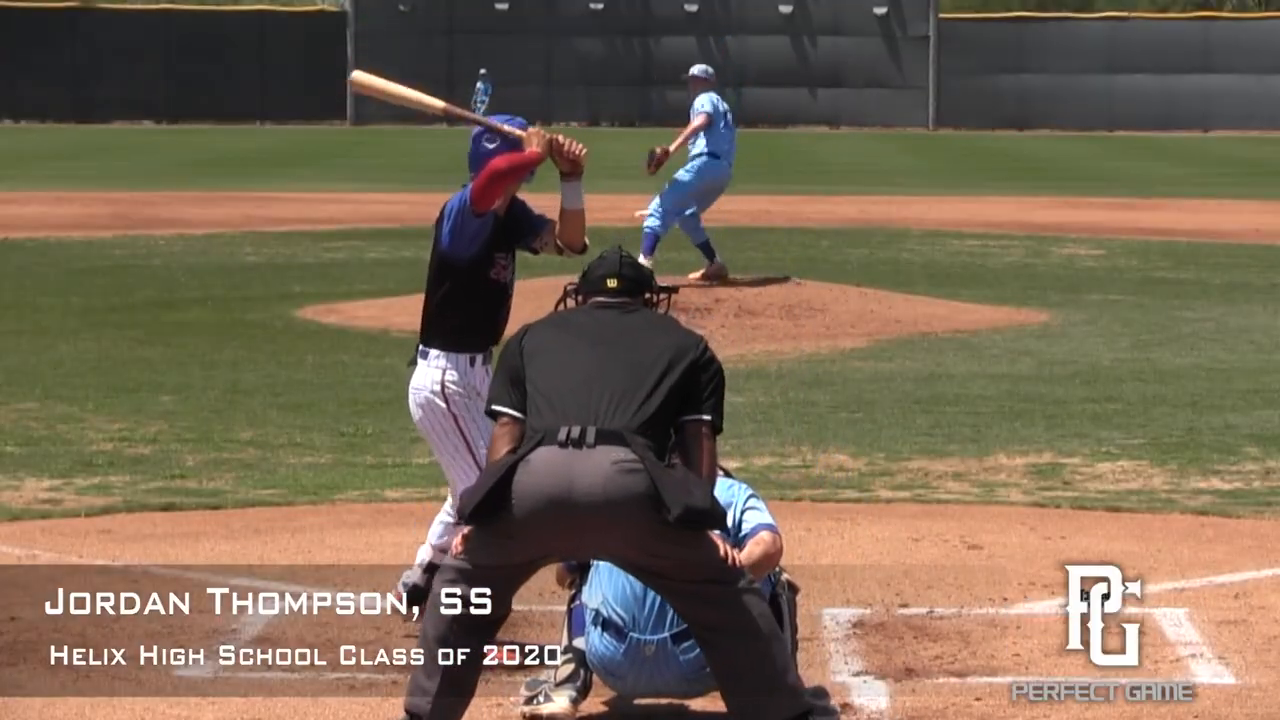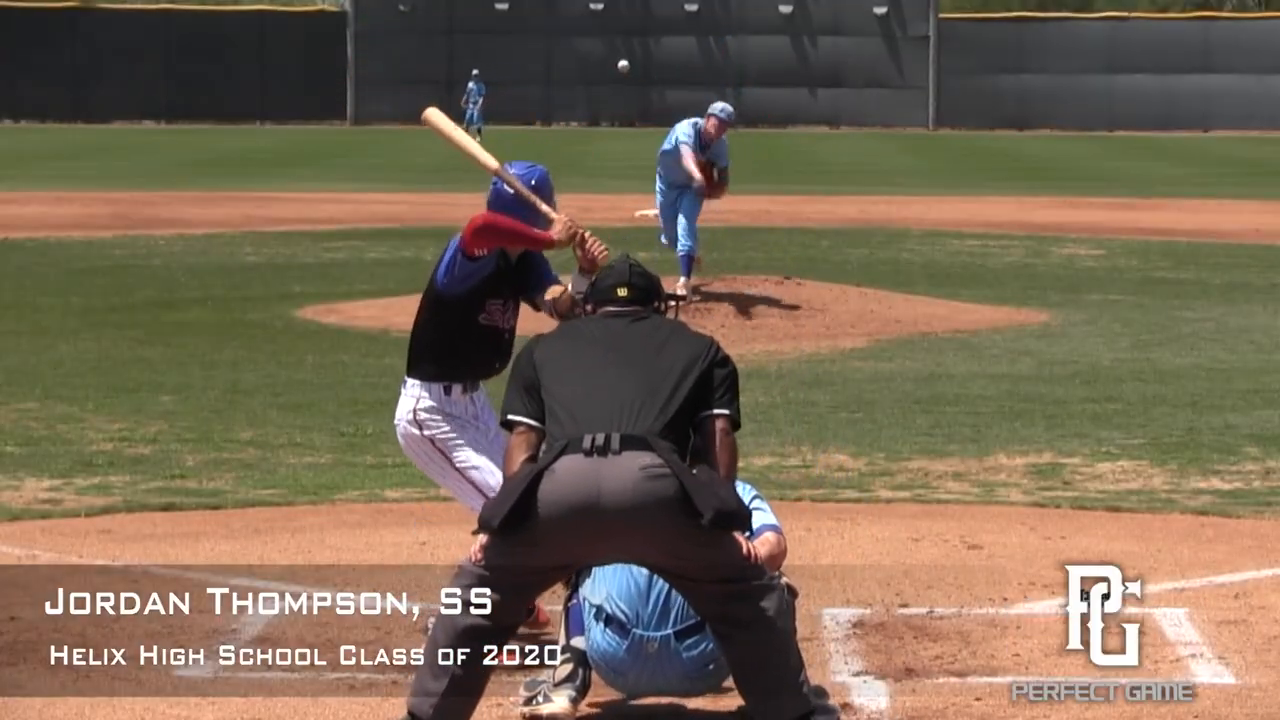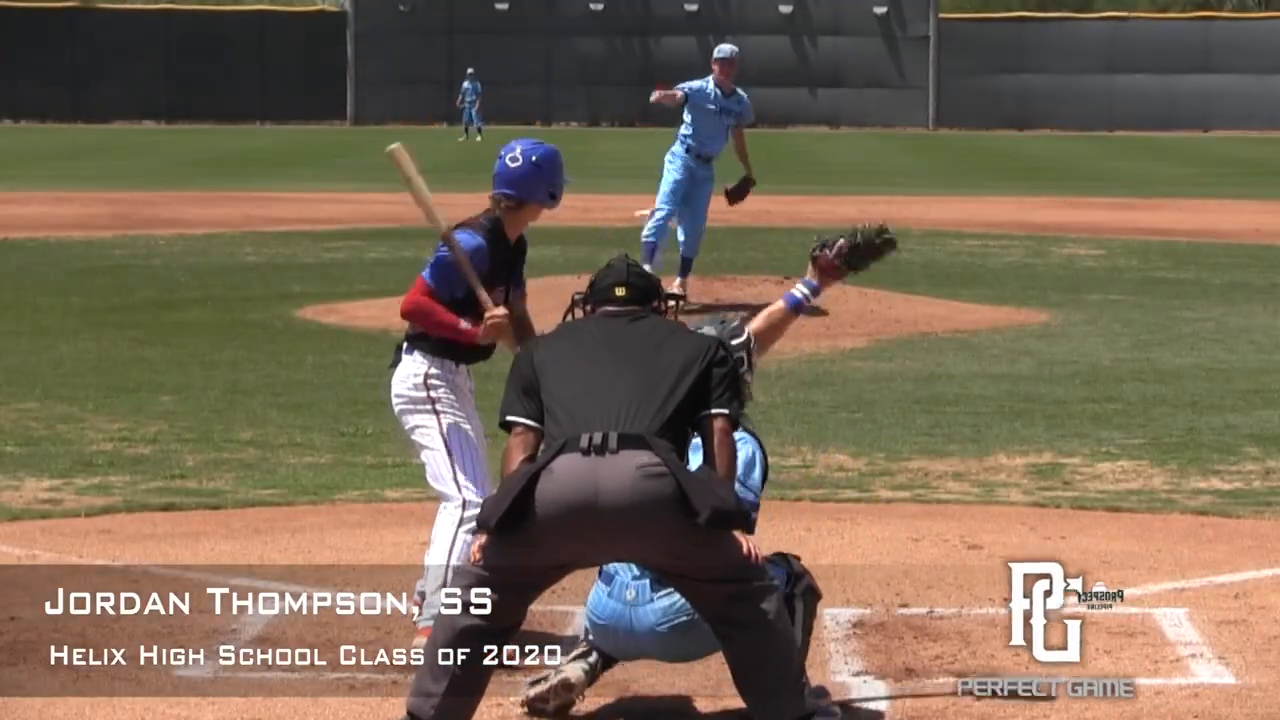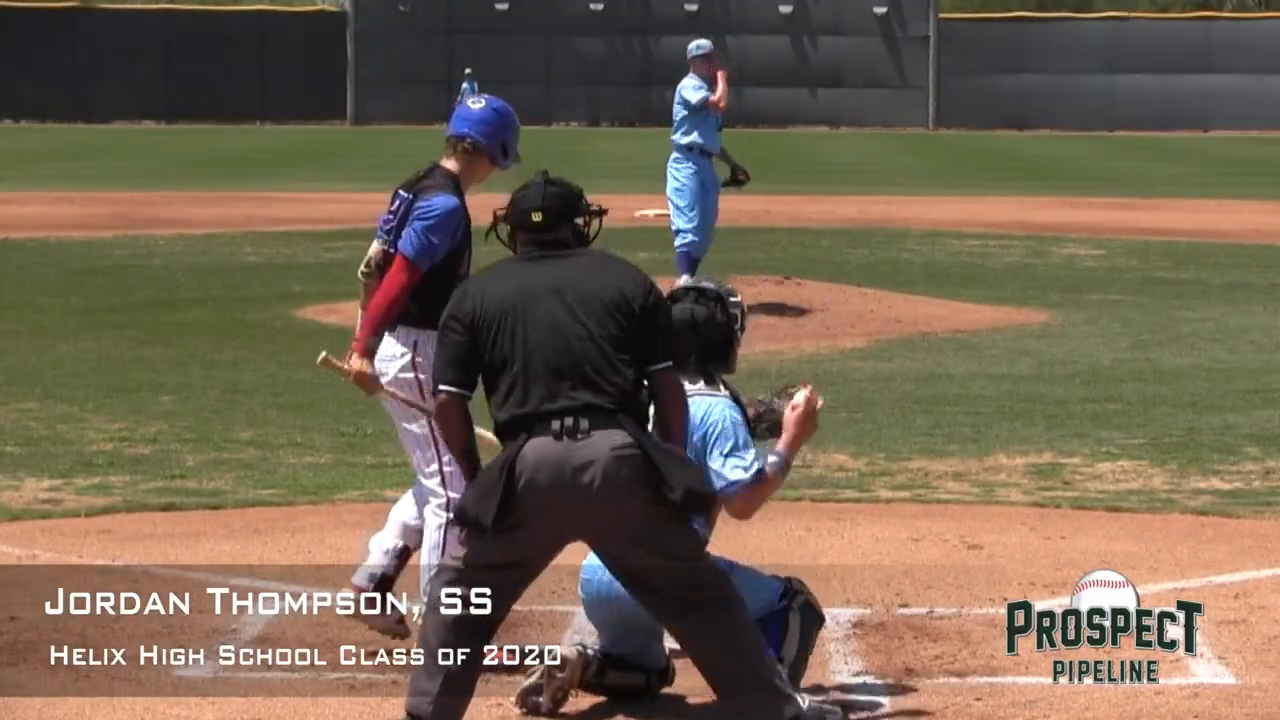
dt=0.5s
person 1, frame 1
left shoulder: (510, 214)
right shoulder: (462, 211)
left elbow: (570, 241)
right elbow: (493, 176)
left wrist: (571, 179)
right wrist: (534, 154)
left hip: (471, 373)
right hip: (445, 378)
left ankle: (419, 589)
person 1, frame 2
left shoulder: (528, 264)
right shoulder: (474, 254)
left elbow: (560, 303)
right elbow: (479, 226)
left wrist: (585, 270)
right wrist: (547, 240)
left hip: (473, 404)
right hip: (429, 411)
person 1, frame 3
left shoulder: (514, 239)
right shoulder: (471, 242)
left elbow: (516, 308)
right elbow: (411, 305)
left wrist: (527, 341)
right wrist: (473, 331)
left hip: (454, 377)
right hip: (426, 379)
left knee: (473, 494)
right knee: (467, 499)
left ankle: (432, 592)
right ankle: (434, 626)
person 1, frame 4
left shoulder: (419, 187)
right shoulder: (445, 204)
left elbow: (372, 268)
right elbow: (397, 281)
left wrist: (367, 344)
right wrist: (363, 349)
left hip: (403, 350)
right hip: (414, 358)
left knee: (436, 484)
right knee: (450, 491)
left ankle: (371, 583)
person 2, frame 1
left shoulder: (533, 334)
right shoulder: (686, 344)
left elbow: (507, 432)
right elbow: (699, 439)
left wrist: (486, 513)
right wrist: (703, 520)
left hip: (538, 478)
right hip: (631, 481)
left knee: (464, 587)
right knee: (723, 598)
person 2, frame 2
left shoulder: (544, 346)
right shoulder: (699, 347)
left elbow: (523, 441)
right elbow: (719, 435)
left wrist: (504, 522)
right wrist: (722, 516)
left hip: (562, 486)
right hip: (655, 485)
left knee: (480, 593)
right knee: (747, 595)
person 2, frame 3
left shoulder: (544, 346)
right shoulder: (700, 346)
left elbow: (521, 441)
right elbow: (719, 433)
left wrist: (501, 522)
right wrist: (727, 519)
left hip: (560, 484)
right hip: (652, 483)
left knee: (479, 592)
right knee: (744, 593)
person 2, frame 4
left shoulder: (477, 292)
right shoulder: (627, 278)
left elbow: (447, 401)
right elbow: (668, 388)
left wrist: (475, 480)
right wrist: (673, 469)
left hip: (531, 464)
right hip: (620, 458)
left knee: (463, 589)
right knee: (697, 593)
person 3, frame 1
right shoulder: (732, 491)
left elbow: (565, 575)
right elbow: (768, 547)
left hip: (612, 665)
right hip: (697, 666)
left knee: (581, 579)
right knee: (773, 582)
left ankle: (565, 689)
person 3, frame 2
right shoulder: (737, 491)
right elbow: (772, 550)
left hip: (613, 663)
right hip: (700, 665)
left knee: (584, 577)
left ankle: (564, 688)
person 3, frame 3
right shoulder: (739, 443)
left elbow: (739, 346)
left wrist: (809, 288)
left hip: (608, 616)
right hip: (675, 620)
right knee: (792, 578)
left ankle: (578, 667)
person 3, frame 4
right shoulder: (716, 409)
right elbow: (743, 503)
right wrist: (789, 443)
left hip: (598, 576)
left knee: (644, 671)
right knee: (794, 603)
left ankle: (580, 665)
person 4, frame 1
left shoulder: (704, 99)
right shoulder: (722, 107)
left elbow: (701, 122)
left wrist: (672, 147)
left hip: (705, 166)
right hip: (723, 172)
left knee: (659, 209)
right knee: (687, 216)
left ankle: (644, 263)
right ankle: (715, 265)
person 4, frame 2
left shoulder: (721, 145)
right shoulder: (685, 129)
left elbow: (722, 178)
right elbow: (686, 154)
right wrist: (697, 176)
left hip: (691, 188)
right hip: (667, 184)
left knee: (686, 227)
right knee: (670, 239)
left ankle: (684, 284)
right ankle: (691, 253)
person 4, frame 3
left shoulder: (740, 100)
right shoulder: (697, 89)
left elbow: (737, 136)
right elbow: (676, 97)
left wrist: (748, 170)
right wrist: (663, 96)
left hip: (705, 165)
right hip: (681, 158)
left knee: (693, 229)
right knee: (663, 213)
left ankle: (680, 283)
person 4, frame 4
left shoulder: (707, 90)
right shoulder: (689, 86)
right elbow: (721, 104)
left wrist: (732, 162)
right wrist: (722, 75)
left hip: (706, 164)
right hip: (686, 163)
left knee: (705, 229)
right knee: (688, 226)
left ankle: (689, 279)
right ankle: (685, 282)
